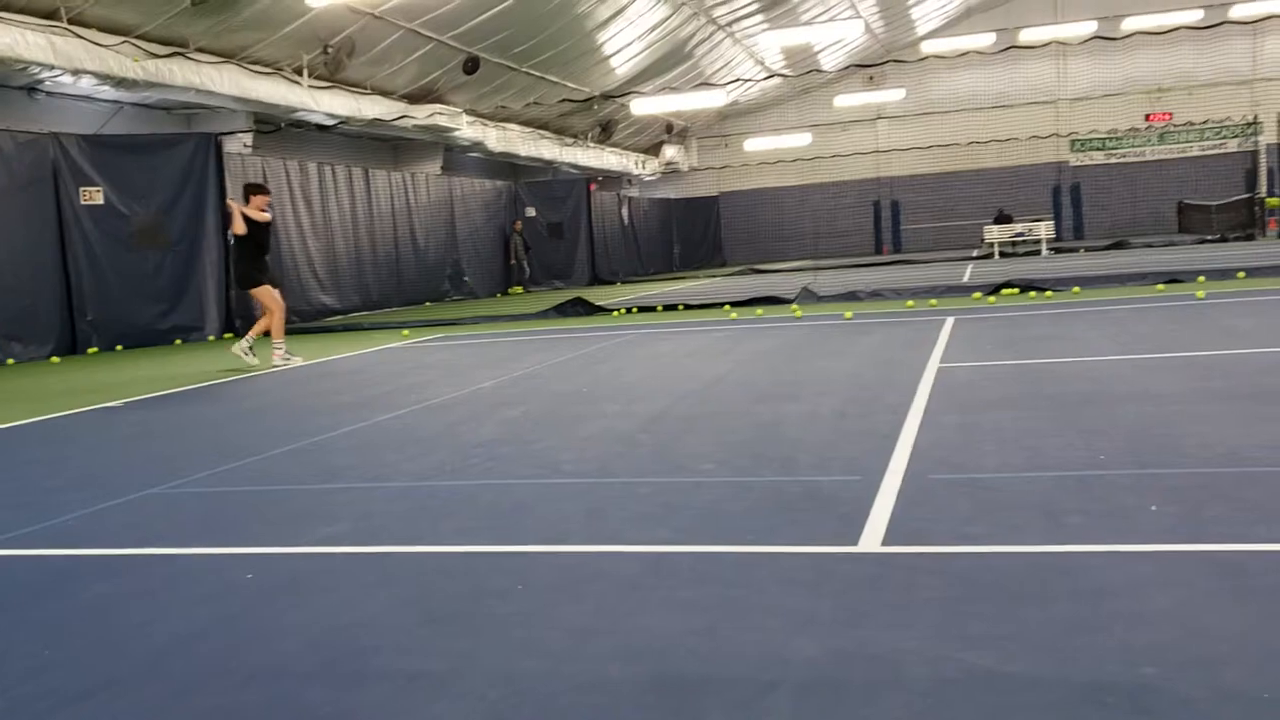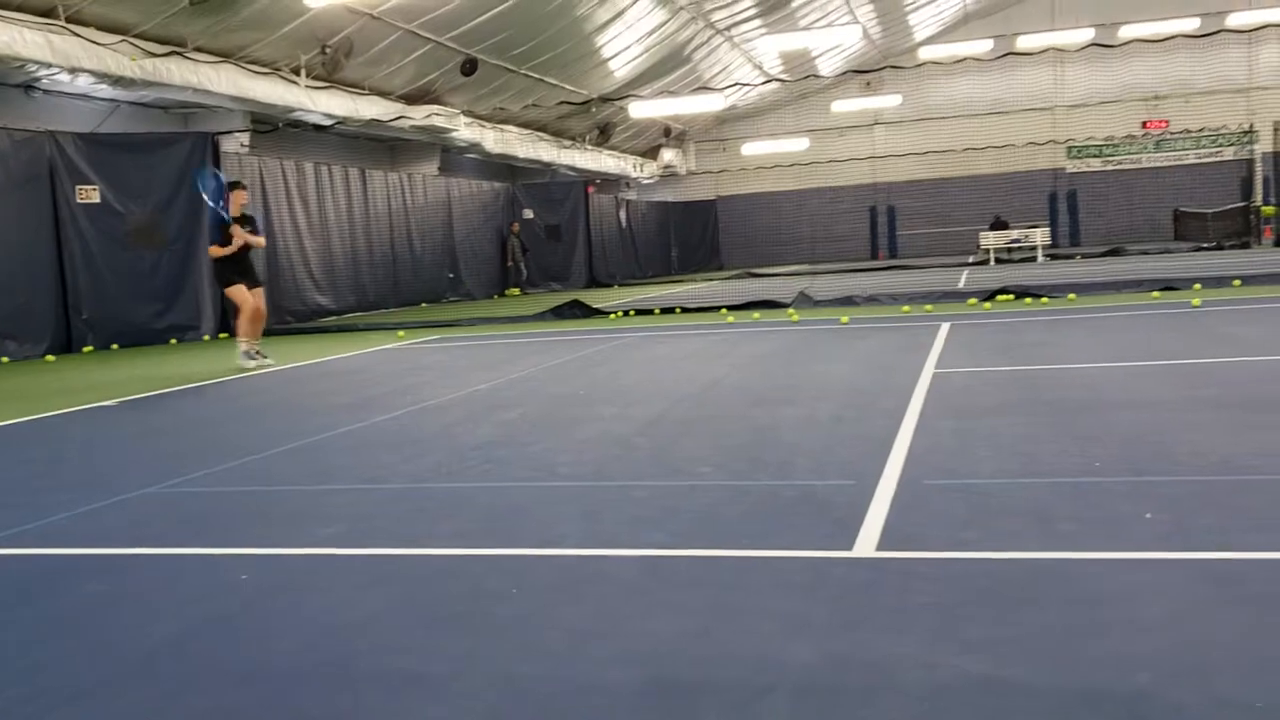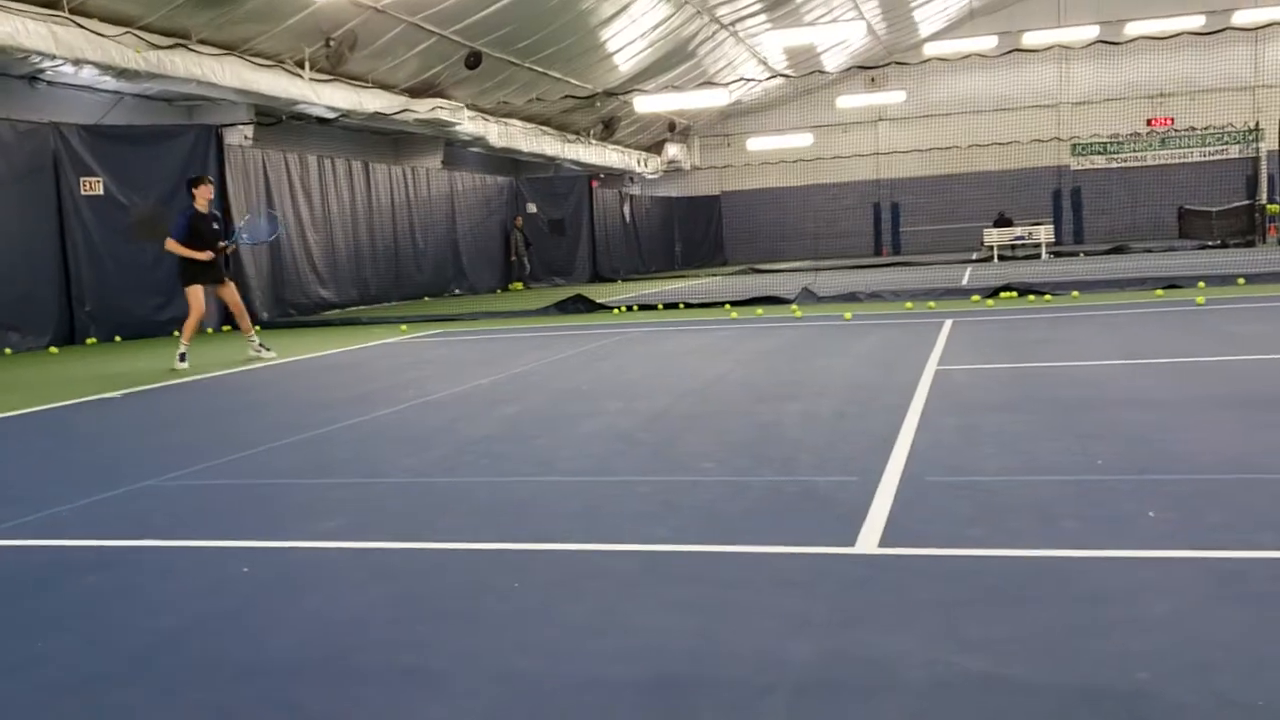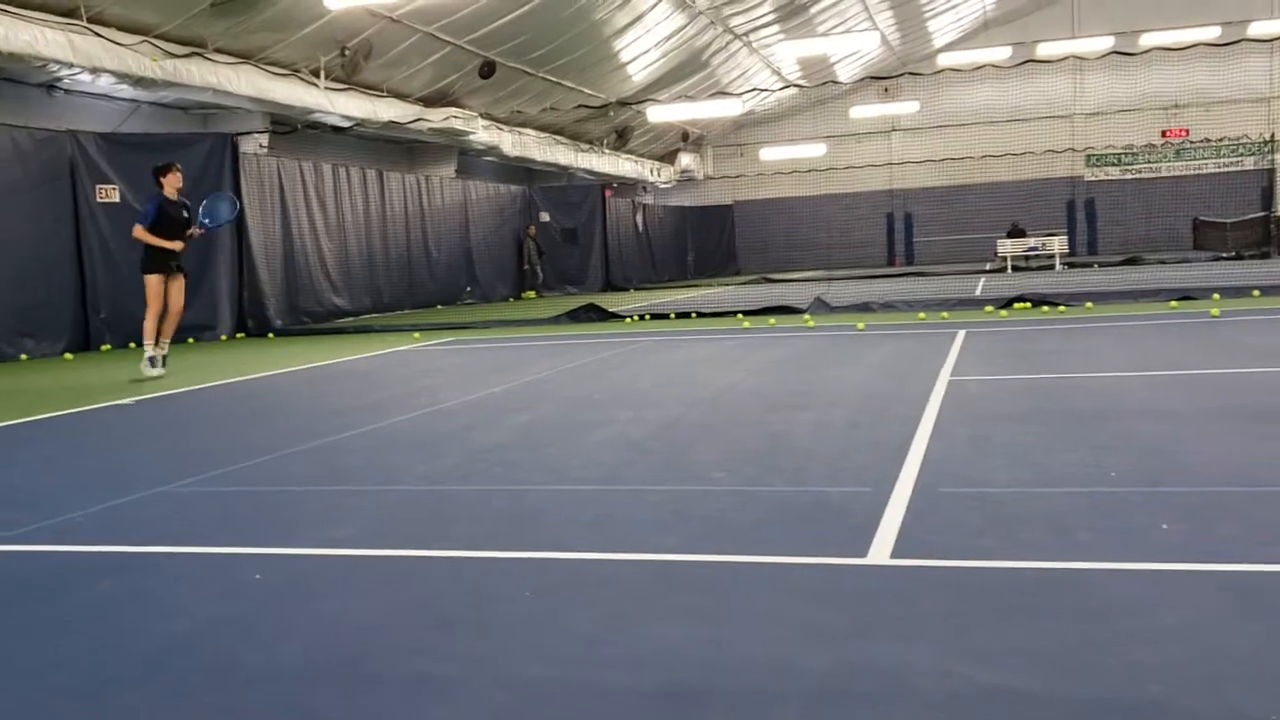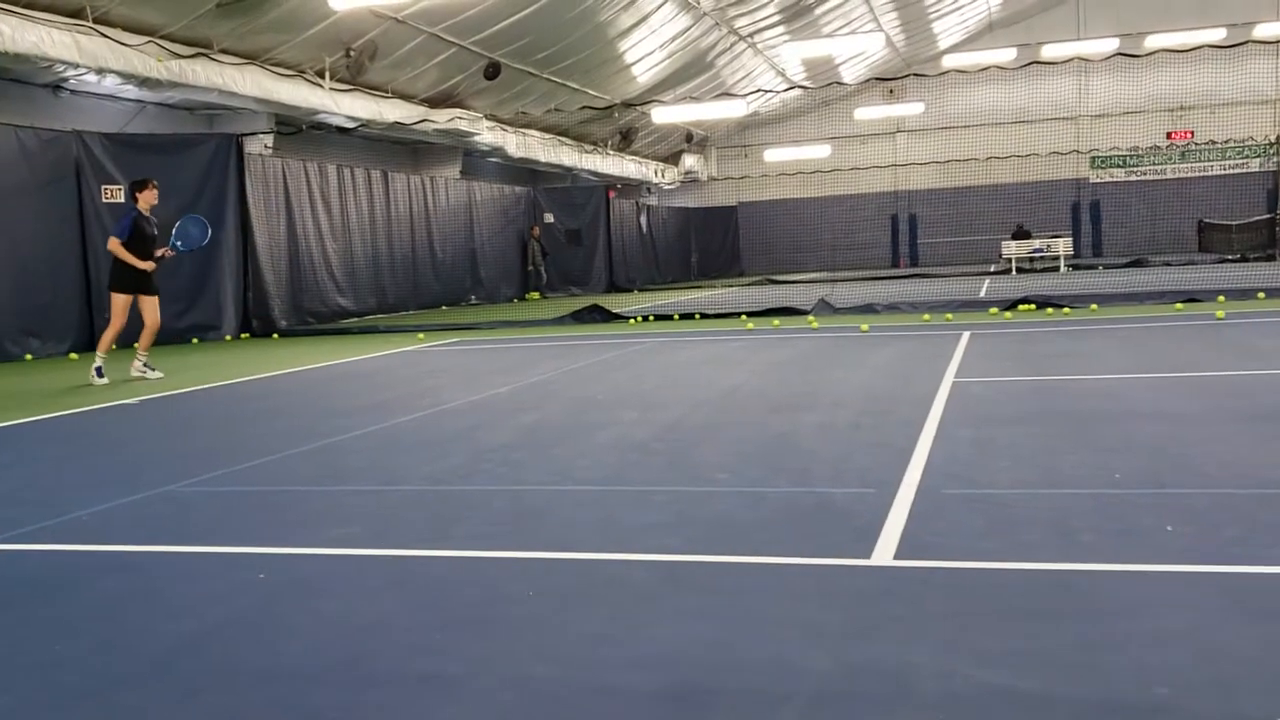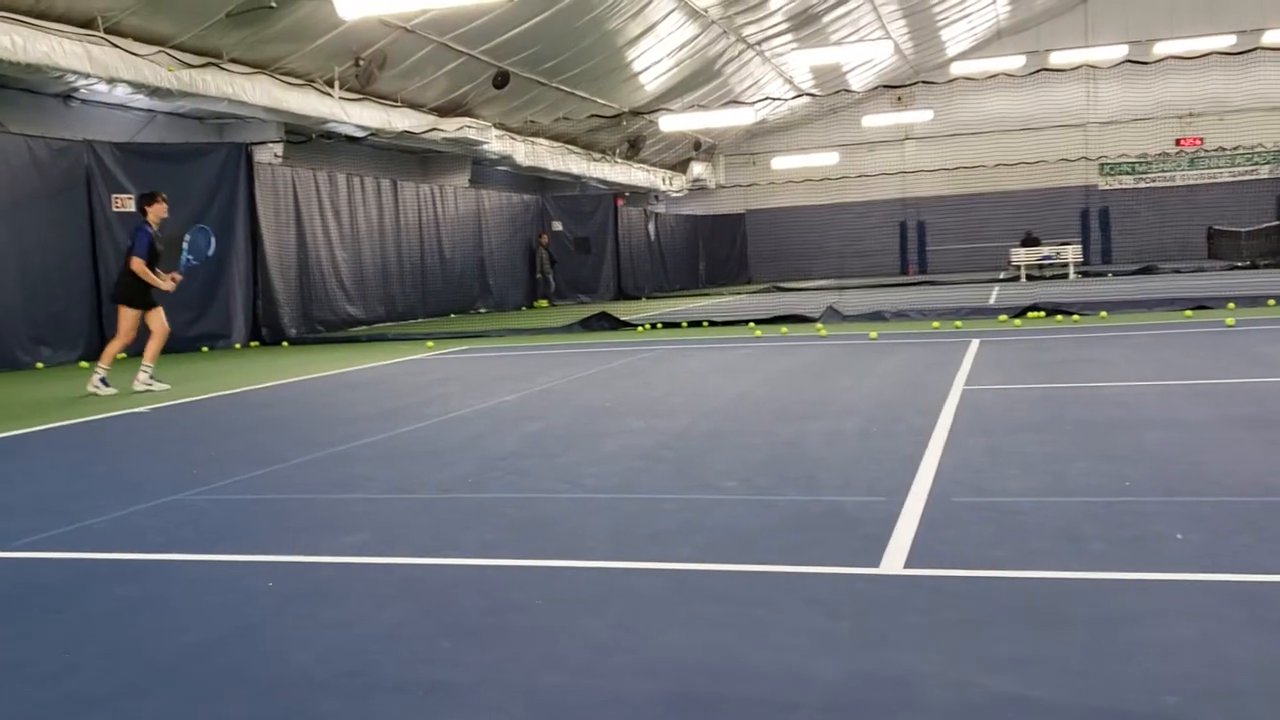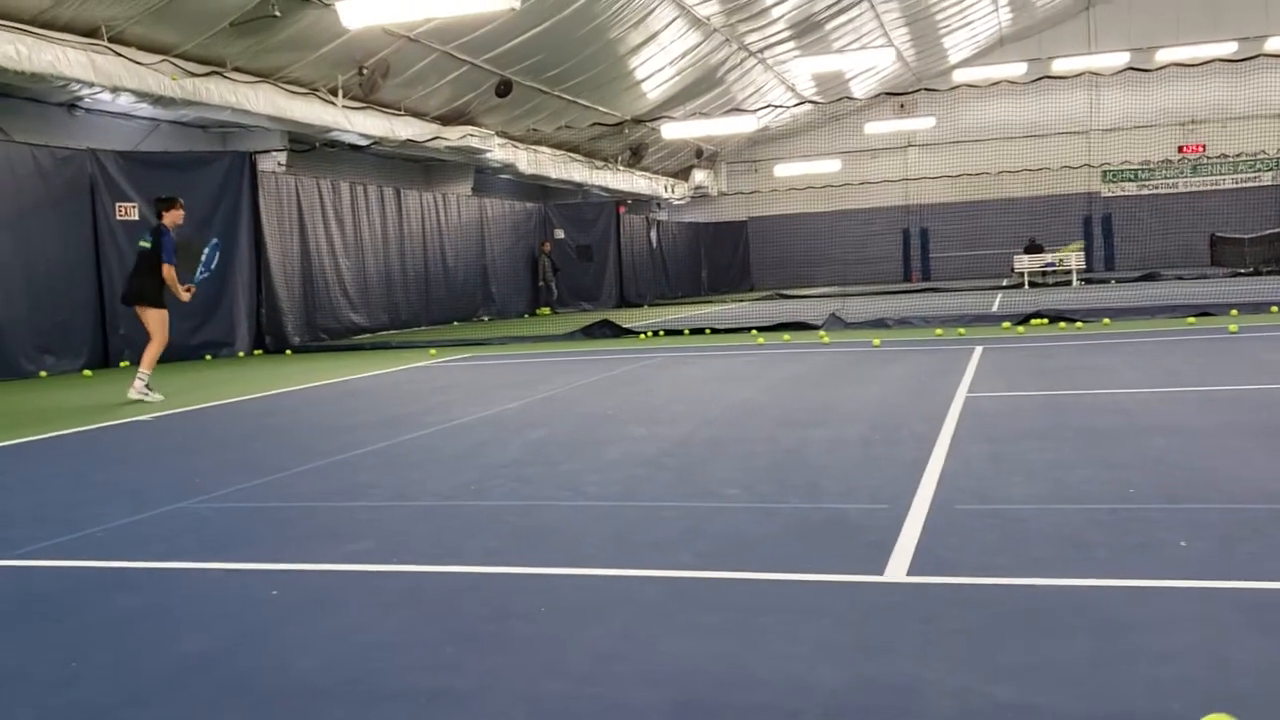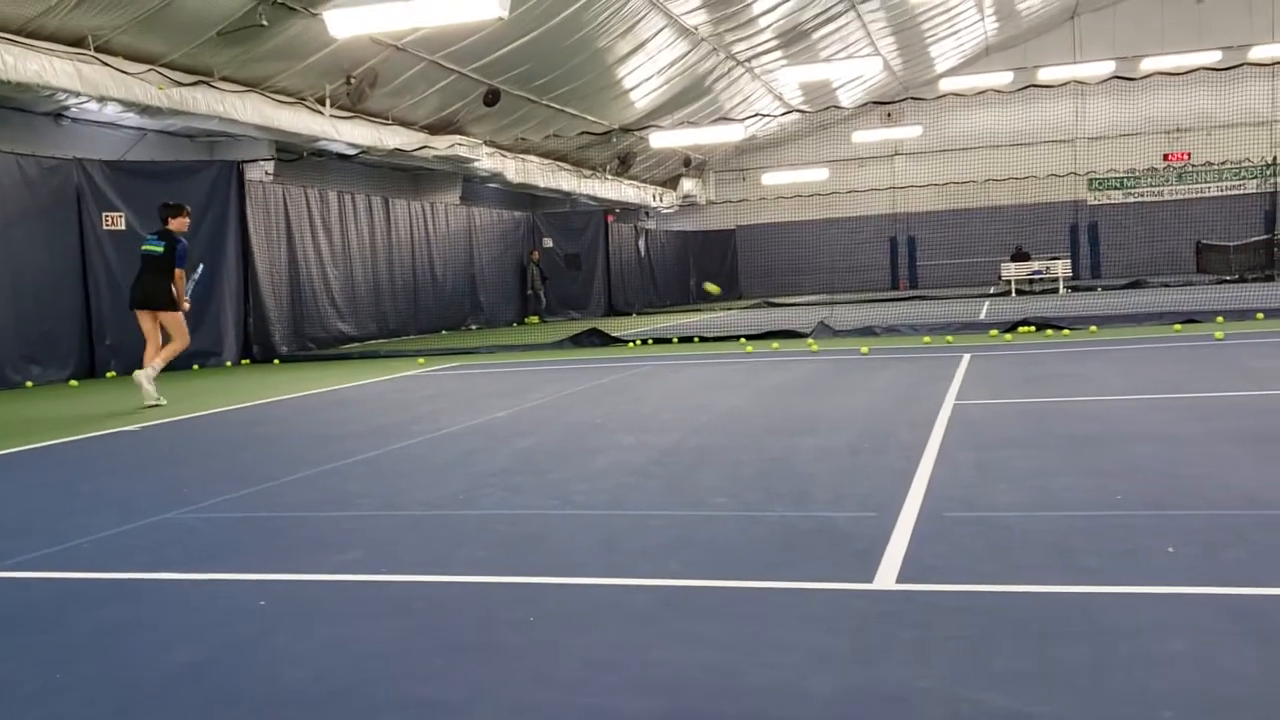
dt=0.3s
person 1, frame 1
left shoulder: (264, 214)
right shoulder: (241, 219)
left elbow: (264, 217)
right elbow: (240, 231)
left wrist: (241, 208)
right wrist: (236, 210)
left hip: (261, 269)
right hip: (248, 271)
left knee: (272, 315)
right knee: (278, 307)
left ankle: (245, 345)
right ankle: (280, 354)
person 1, frame 2
left shoulder: (250, 219)
right shoulder: (220, 221)
left elbow: (262, 242)
right elbow: (213, 252)
left wrist: (244, 237)
right wrist: (233, 247)
left hip: (246, 270)
right hip: (227, 272)
left knee: (261, 311)
right knee: (248, 307)
left ankle: (253, 351)
right ankle: (242, 350)
person 1, frame 3
left shoulder: (215, 216)
right shoulder: (187, 217)
right elbow: (169, 244)
left wrist: (223, 246)
right wrist: (198, 255)
left hip: (215, 267)
right hip: (193, 270)
left knee: (238, 306)
right knee: (198, 311)
left ankle: (254, 345)
right ankle: (182, 352)
person 1, frame 4
left shoulder: (184, 204)
right shoulder: (155, 203)
right elbow: (137, 232)
left wrist: (192, 233)
right wrist: (167, 244)
left hip: (175, 260)
right hip: (155, 259)
left knee: (176, 309)
right knee: (155, 308)
left ankle: (160, 354)
right ankle: (149, 356)
person 1, frame 5
left shoulder: (152, 221)
right shoulder: (130, 218)
right elbow: (112, 245)
left wrist: (161, 254)
right wrist: (139, 264)
left hip: (145, 278)
right hip: (124, 276)
left knee: (153, 323)
right knee: (118, 323)
left ankle: (140, 364)
right ankle: (97, 365)
person 1, frame 6
left shoulder: (153, 234)
right shoulder: (144, 233)
right elbow: (136, 266)
left wrist: (165, 277)
right wrist: (160, 285)
left hip: (142, 291)
right hip: (131, 289)
left knee: (161, 330)
right knee: (125, 337)
left ankle: (144, 377)
right ankle: (97, 378)
person 1, frame 7
left shoulder: (156, 234)
right shoulder: (167, 237)
right elbow: (167, 272)
left wrist: (179, 287)
right wrist: (180, 294)
left hip: (138, 289)
right hip: (148, 291)
left knee: (158, 338)
right knee: (160, 339)
left ankle: (143, 384)
right ankle: (138, 386)
person 1, frame 8
left shoulder: (150, 238)
right shoulder: (179, 243)
right elbow: (179, 276)
left wrist: (177, 297)
right wrist: (182, 302)
left hip: (138, 291)
right hip: (159, 293)
left knee: (154, 342)
right knee: (181, 340)
left ankle: (149, 394)
right ankle: (147, 373)
